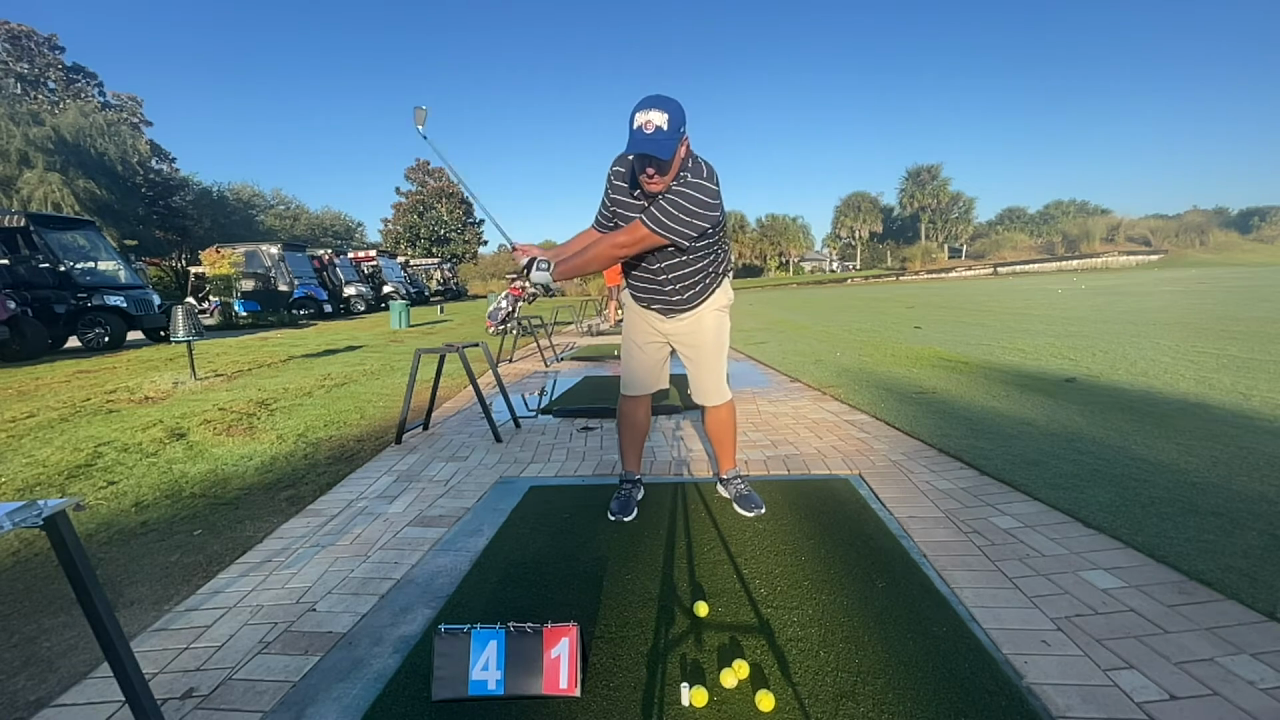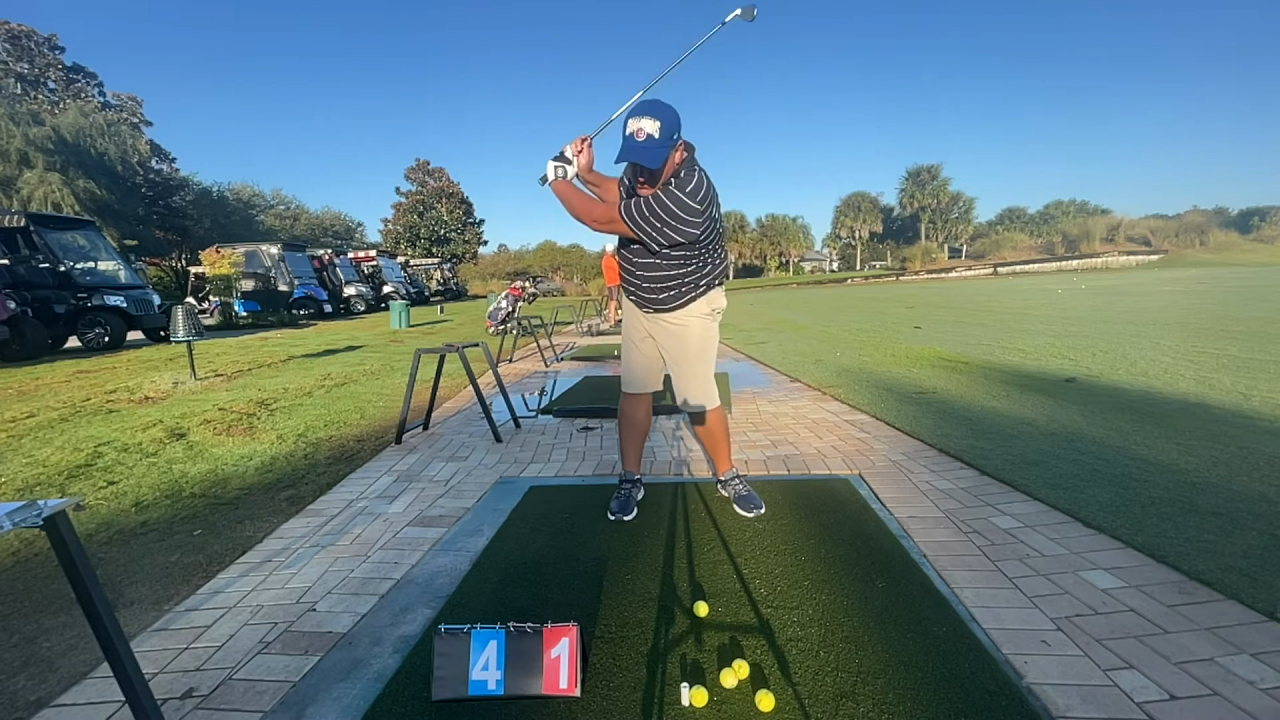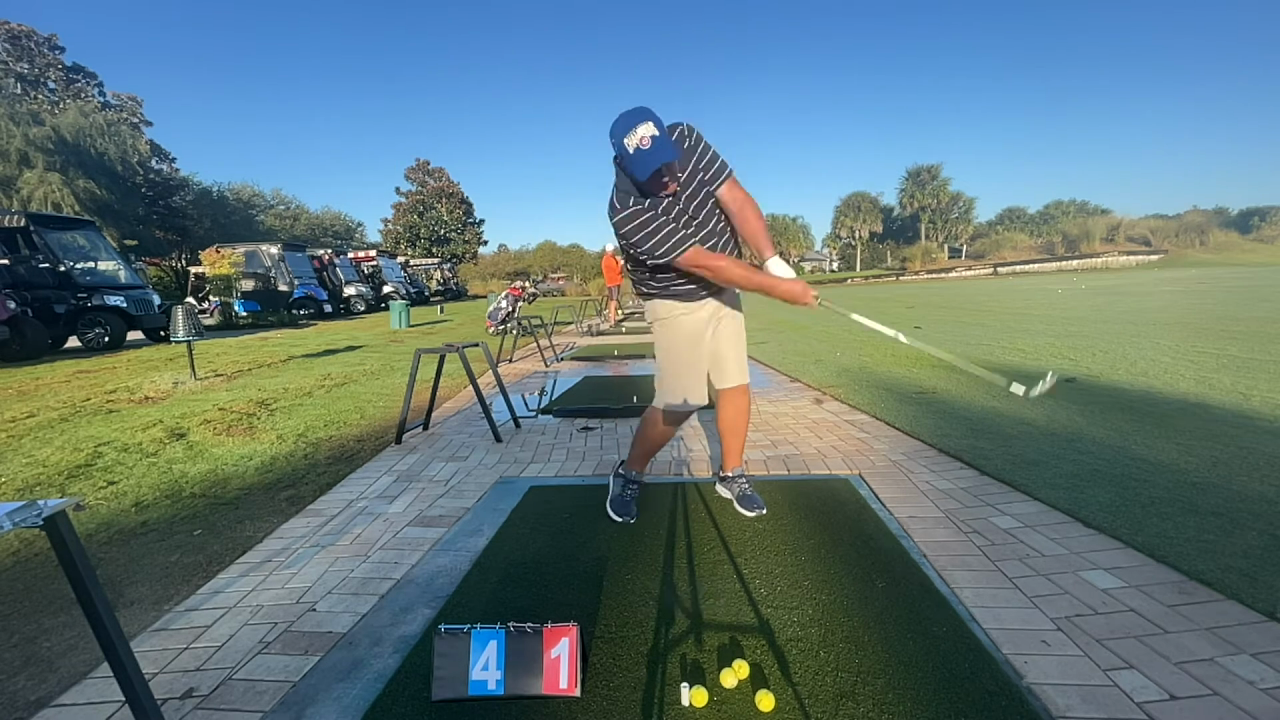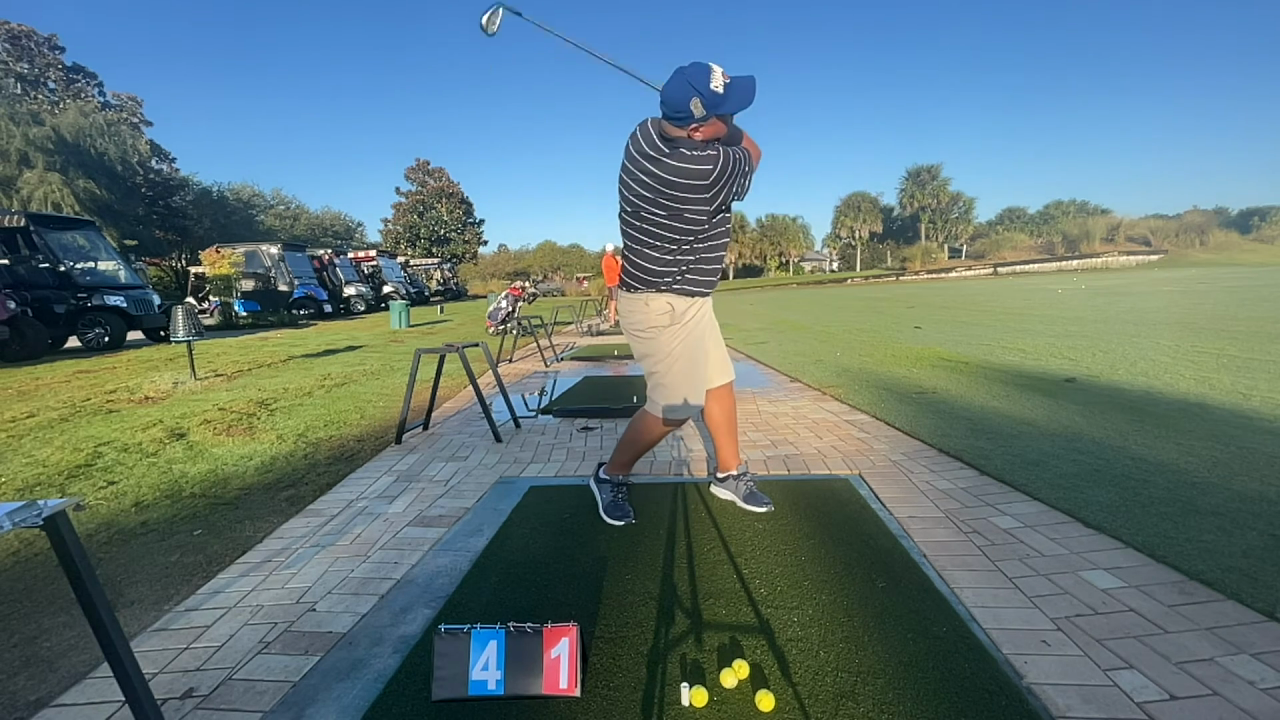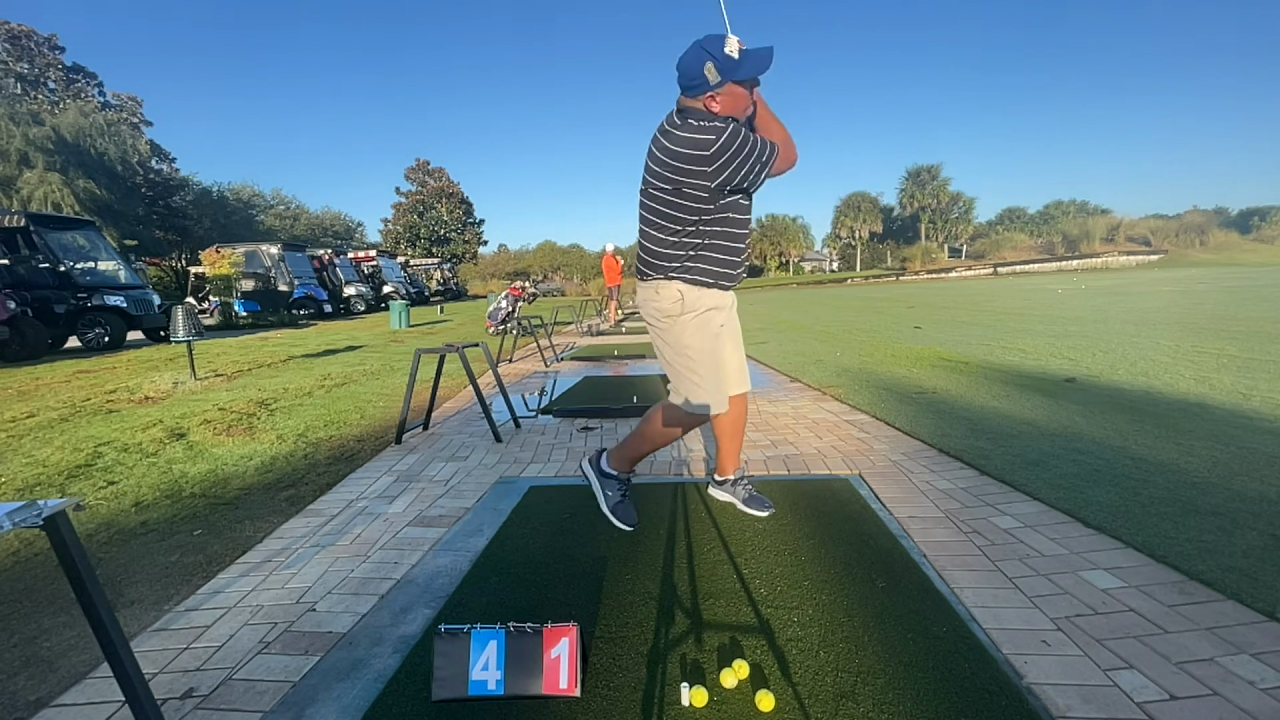
dt=0.5s
person 1, frame 1
left shoulder: (699, 188)
right shoulder: (621, 171)
left elbow: (620, 247)
right elbow: (600, 233)
left wrist: (551, 273)
right wrist: (547, 255)
left hip: (701, 304)
right hip: (642, 303)
left knee: (714, 393)
right knee: (634, 391)
left ankle: (729, 476)
right ankle: (631, 480)
person 1, frame 2
left shoulder: (684, 200)
right shoulder: (645, 167)
left elbow: (603, 219)
right elbow: (622, 197)
left wrist: (558, 180)
right wrist: (584, 174)
left hip: (689, 308)
right hip: (639, 302)
left knee: (698, 399)
right knee: (635, 390)
left ankle: (728, 476)
right ankle: (631, 479)
person 1, frame 3
left shoulder: (684, 143)
right shoulder: (630, 213)
left elbow: (736, 200)
right elbow: (707, 263)
left wrist: (773, 259)
right wrist: (774, 285)
left hip: (723, 294)
right hip: (674, 305)
left knee: (734, 385)
right knee: (677, 403)
left ankle: (731, 475)
right ankle: (629, 475)
person 1, frame 4
left shoulder: (647, 132)
right shoulder: (708, 171)
right elbow: (751, 153)
right wrist: (722, 122)
left hip: (684, 298)
right hip: (662, 306)
left knee: (718, 382)
right knee: (673, 406)
left ankle: (729, 473)
right ankle: (610, 476)
person 1, frame 5
left shoulder: (689, 124)
right shoulder: (715, 143)
right elbow: (785, 156)
left wrist: (749, 101)
right wrist: (755, 102)
left hip: (710, 292)
right hip: (680, 295)
left knee: (734, 388)
right knee: (697, 404)
left ankle: (727, 477)
right ankle: (612, 465)
